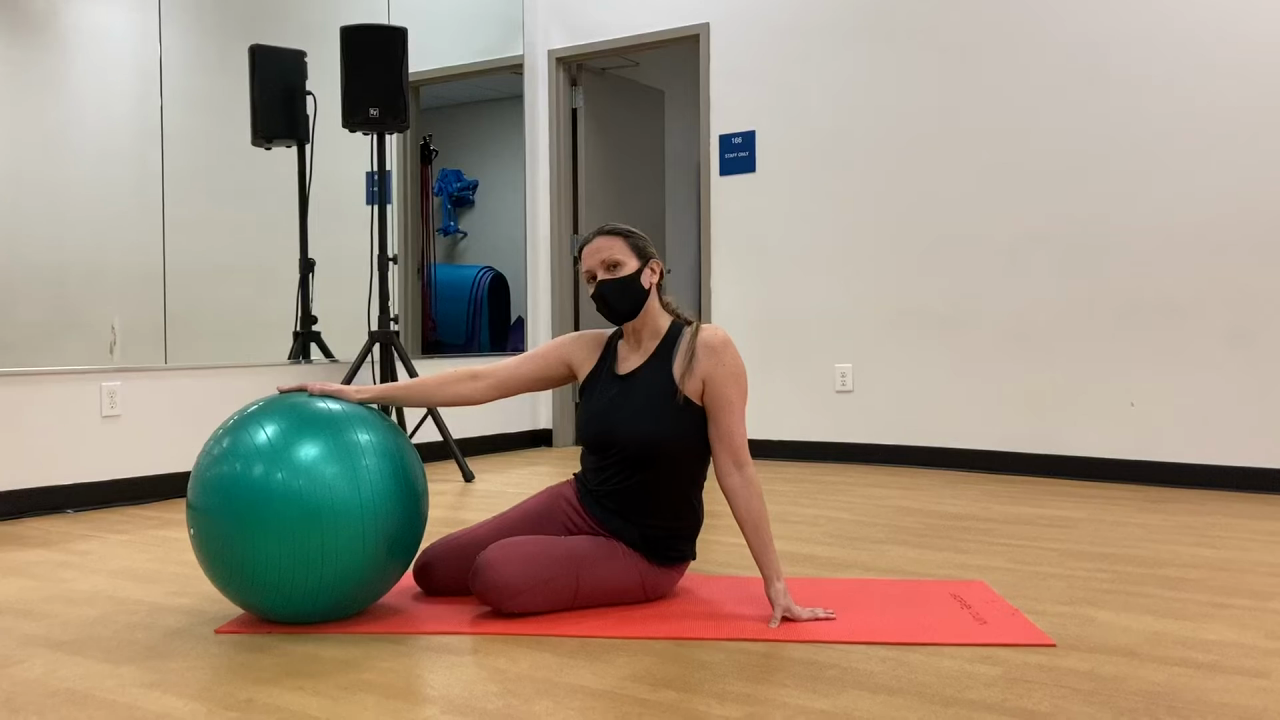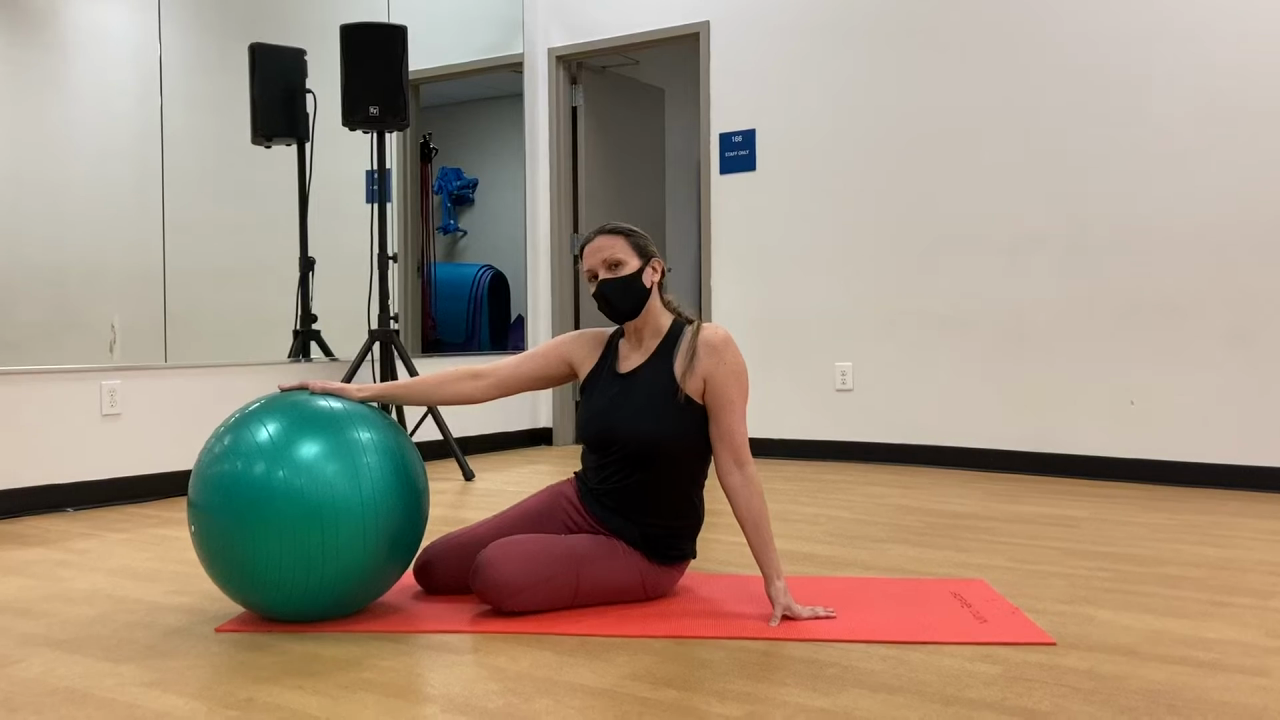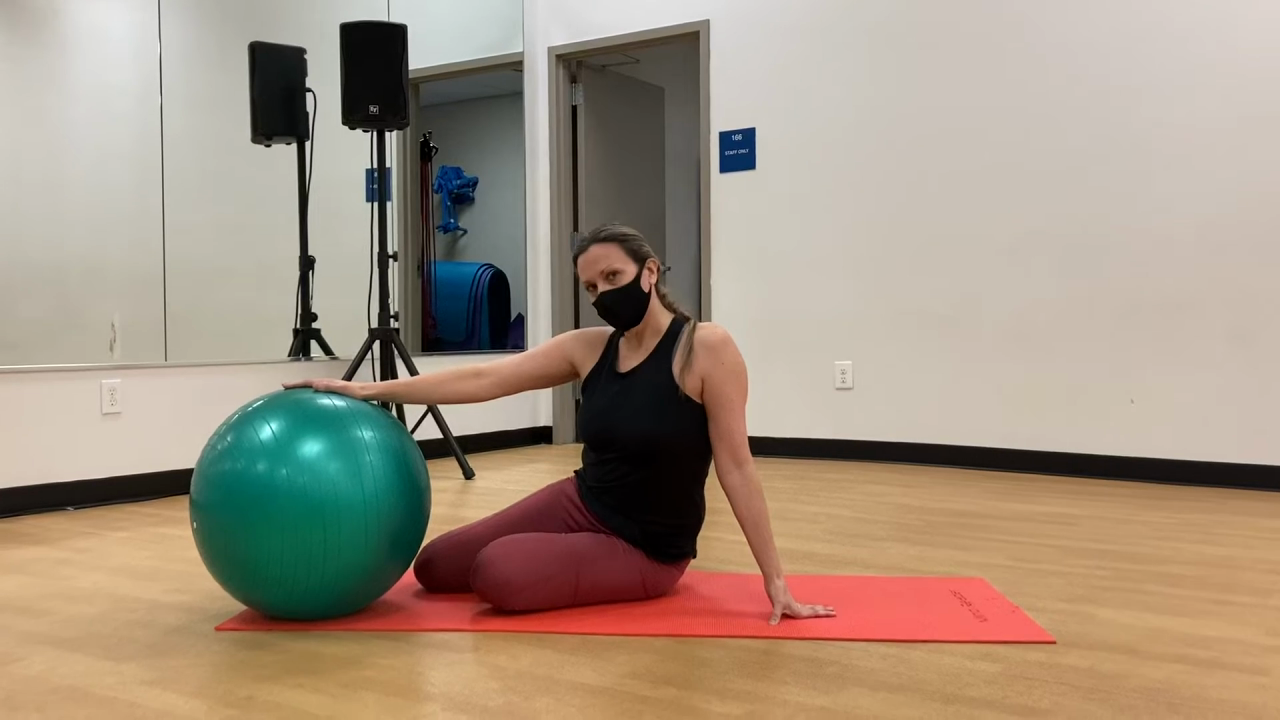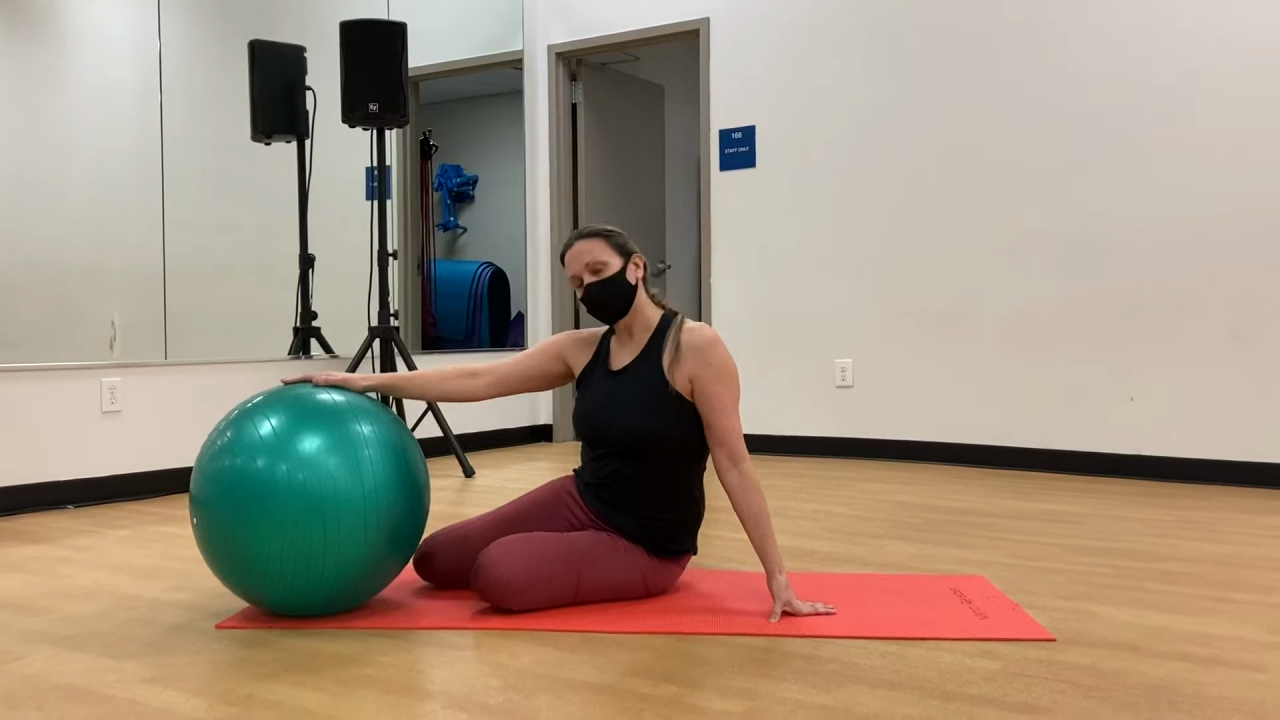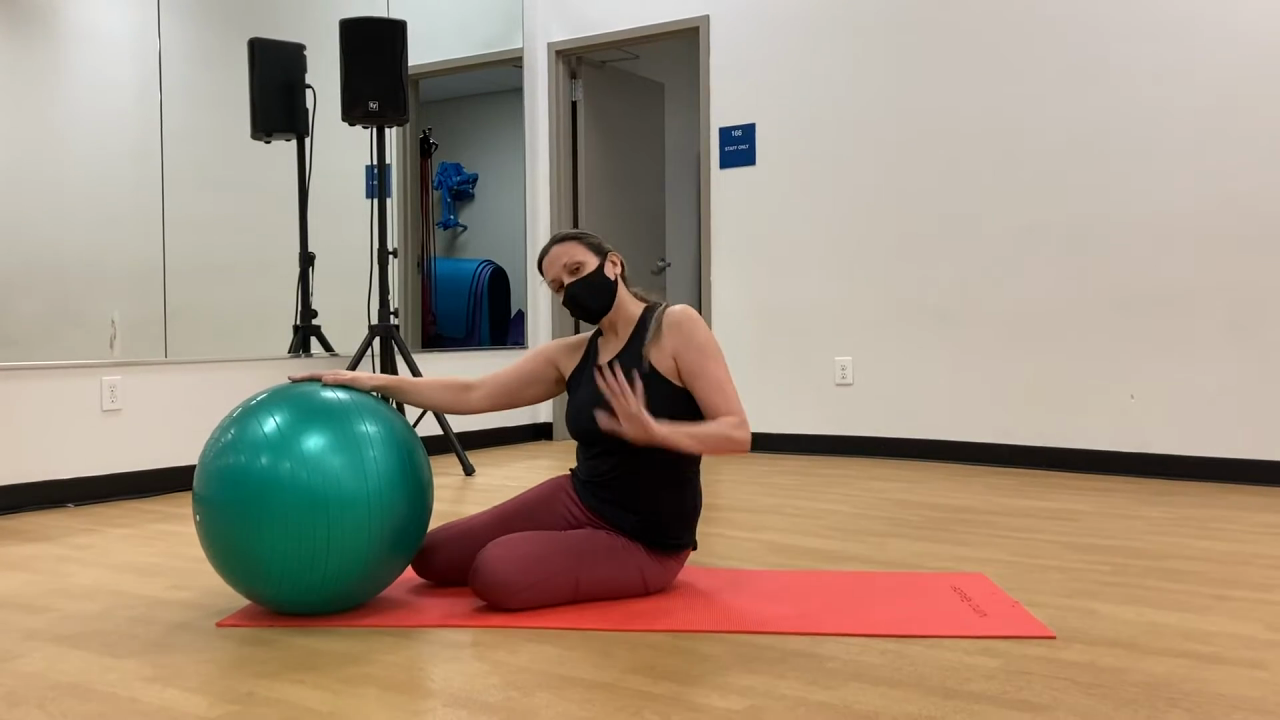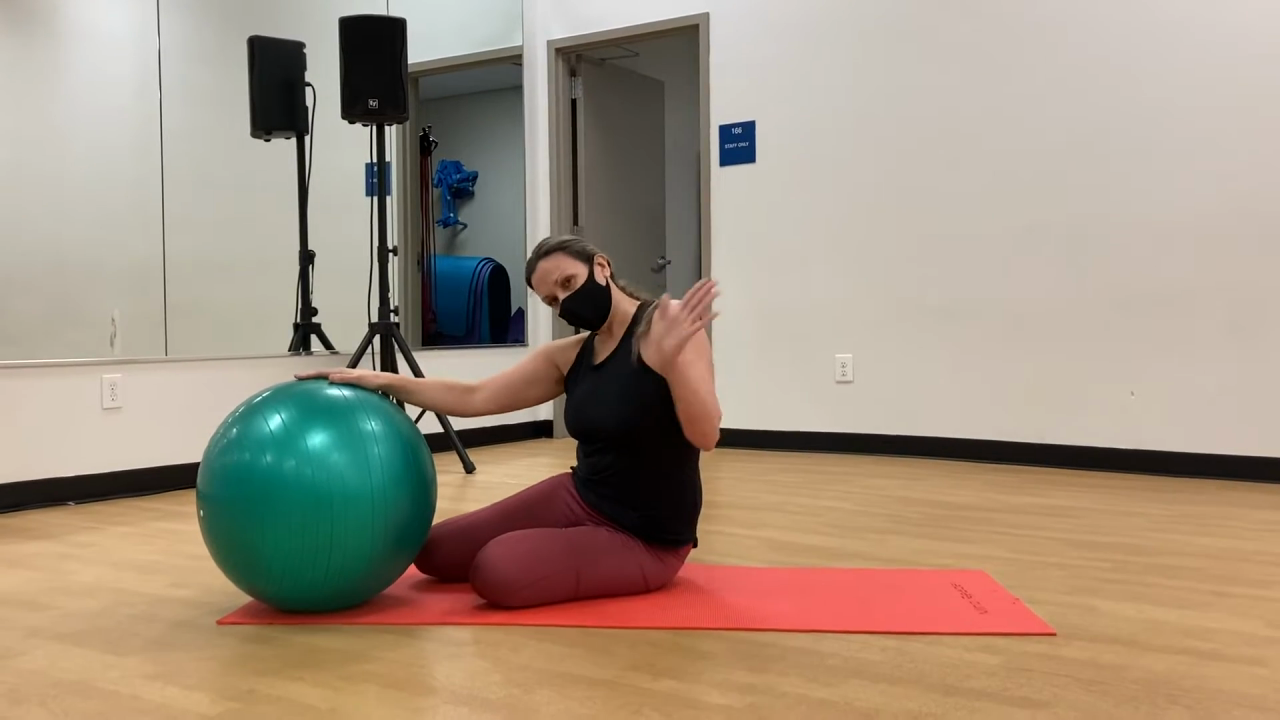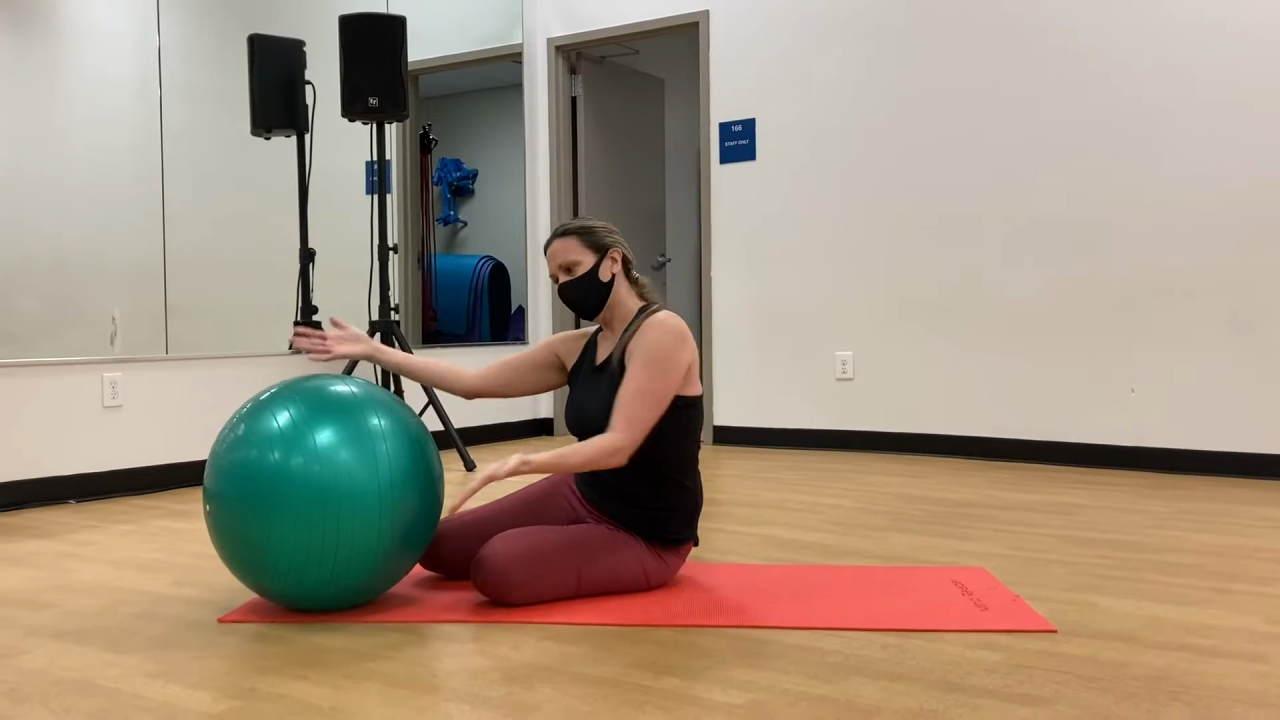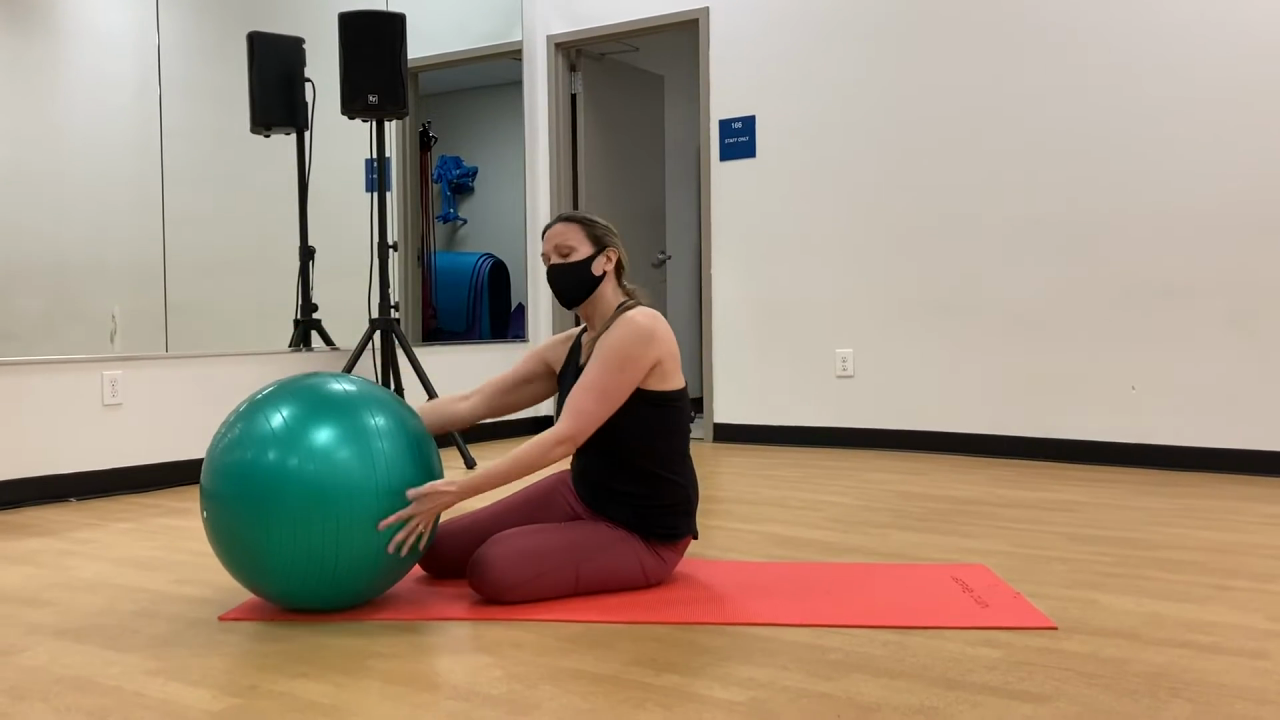
dt=0.3s
person 1, frame 1
left shoulder: (706, 349)
right shoulder: (586, 350)
left elbow: (734, 469)
right elbow: (480, 383)
left wrist: (775, 584)
right wrist: (364, 392)
left hip: (646, 551)
right hip: (579, 508)
left knee: (497, 578)
right knee: (434, 571)
left ankle: (633, 585)
right ankle: (572, 562)
person 1, frame 2
left shoulder: (707, 348)
right shoulder: (587, 349)
left elbow: (736, 468)
right elbow: (480, 382)
left wrist: (776, 583)
right wrist: (364, 391)
left hip: (647, 550)
right hip: (579, 506)
left knee: (497, 576)
right knee: (435, 569)
right ankle: (575, 564)
person 1, frame 3
left shoulder: (706, 347)
right shoulder: (587, 348)
left elbow: (735, 467)
right elbow: (483, 380)
left wrist: (776, 582)
right wrist: (369, 389)
left hip: (647, 549)
right hip: (580, 505)
left knee: (498, 575)
right knee: (435, 568)
left ankle: (629, 583)
right ankle: (570, 556)
person 1, frame 4
left shoulder: (695, 345)
right shoulder: (580, 348)
left elbow: (734, 463)
right elbow: (479, 381)
left wrist: (777, 575)
right wrist: (368, 381)
left hip: (647, 546)
right hip: (579, 502)
left knee: (499, 576)
right knee: (435, 561)
left ankle: (640, 580)
right ankle: (577, 556)
person 1, frame 5
left shoulder: (675, 326)
right shoulder: (568, 356)
left elbow: (736, 433)
right elbow: (472, 395)
left wrist: (654, 432)
right wrist: (372, 381)
left hip: (646, 541)
right hip: (577, 501)
left knee: (495, 574)
right knee: (433, 557)
left ankle: (627, 574)
right ankle: (577, 554)
person 1, frame 6
left shoulder: (664, 323)
right shoulder: (567, 355)
left elbow: (704, 435)
right elbow: (474, 398)
left wrist: (672, 358)
right wrist: (380, 380)
left hip: (645, 538)
right hip: (579, 500)
left knee: (496, 573)
right knee: (435, 553)
right ankle: (578, 552)
person 1, frame 7
left shoulder: (663, 332)
right shoulder: (576, 348)
left elbow: (617, 448)
right elbow: (474, 382)
left wrist: (522, 462)
right wrist: (372, 350)
left hip: (646, 537)
right hip: (584, 498)
left knee: (497, 570)
right knee: (437, 549)
right ankle: (572, 550)
person 1, frame 8
left shoulder: (637, 329)
right shoulder: (565, 349)
left elbow: (564, 438)
right elbow: (472, 405)
left wrist: (457, 490)
left hip: (642, 534)
left knee: (493, 570)
right knee: (437, 552)
left ankle: (631, 566)
